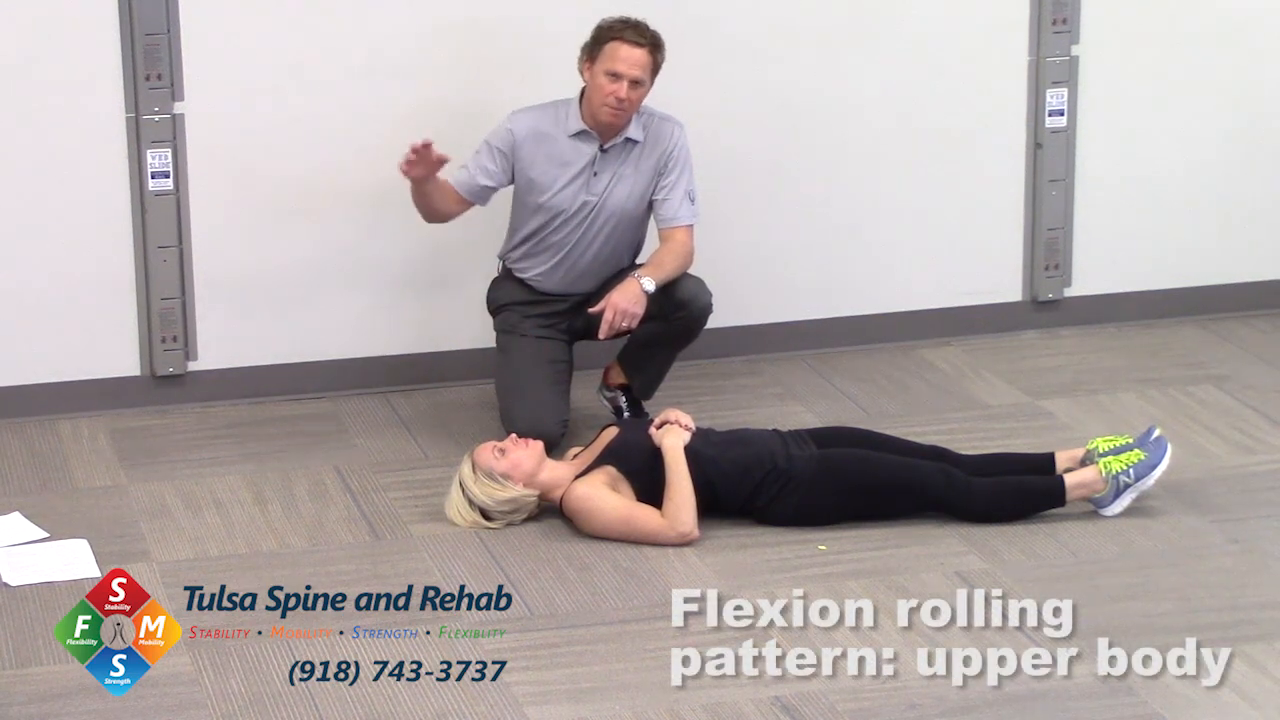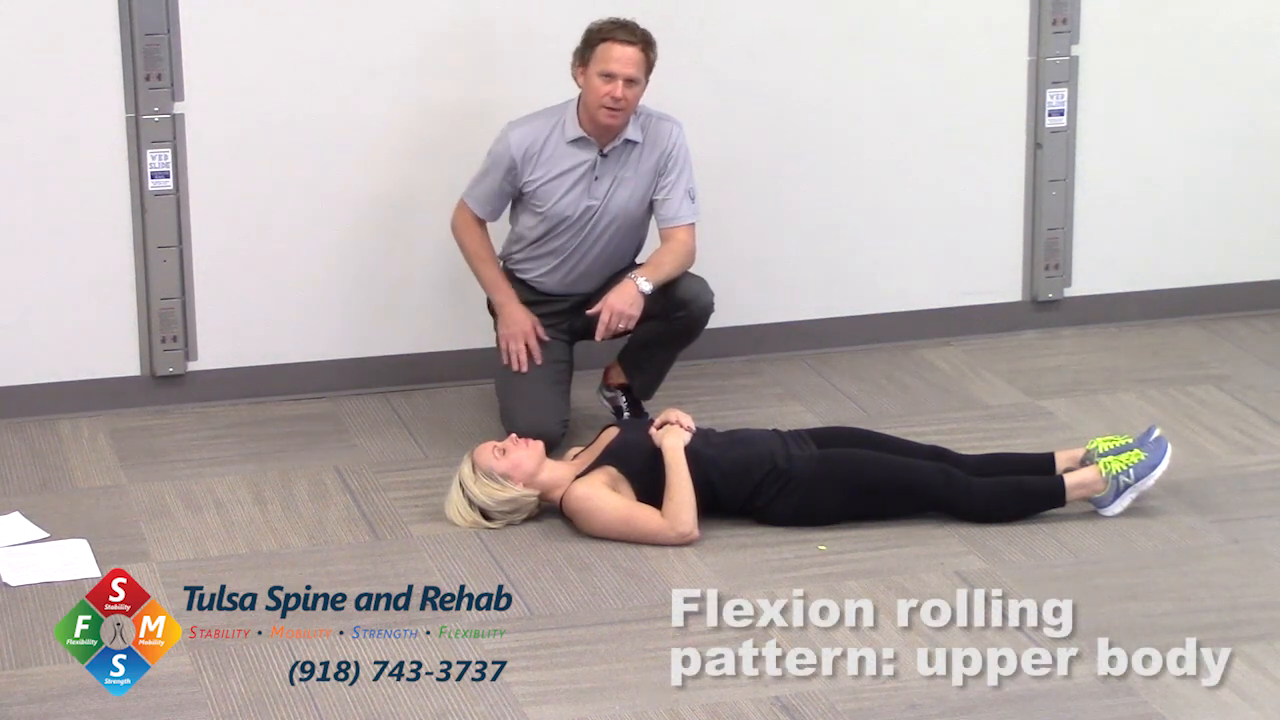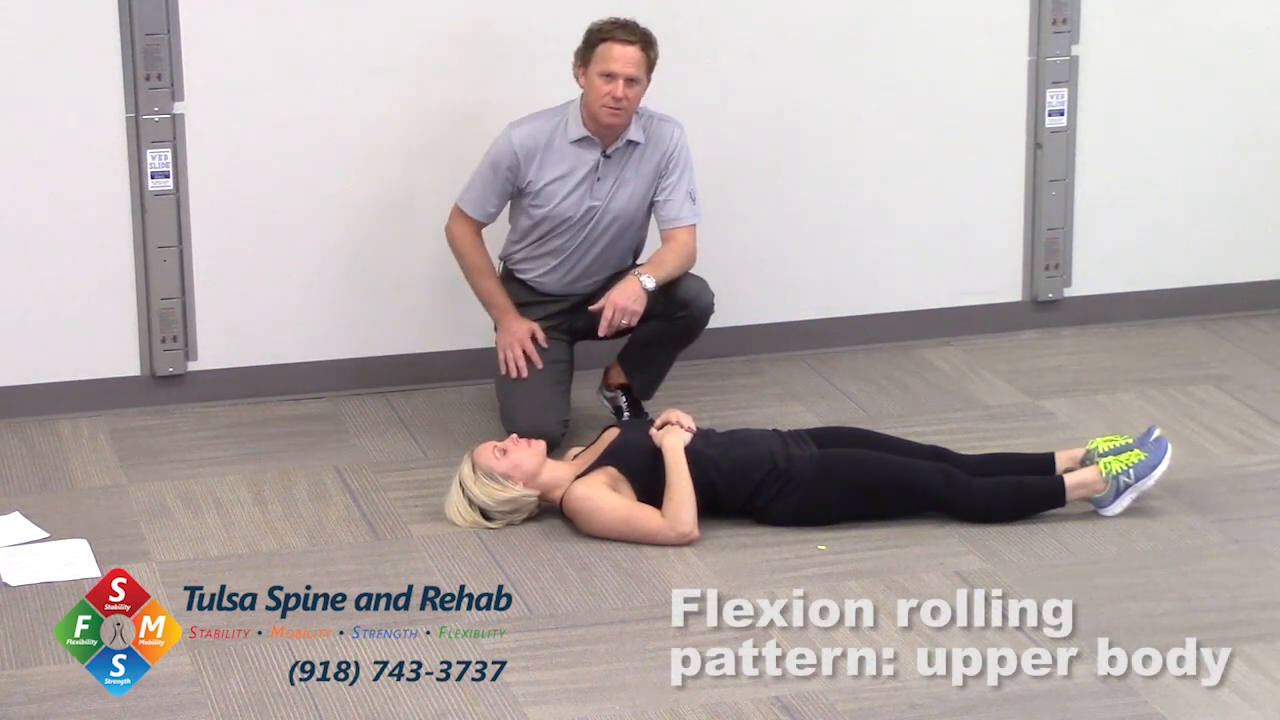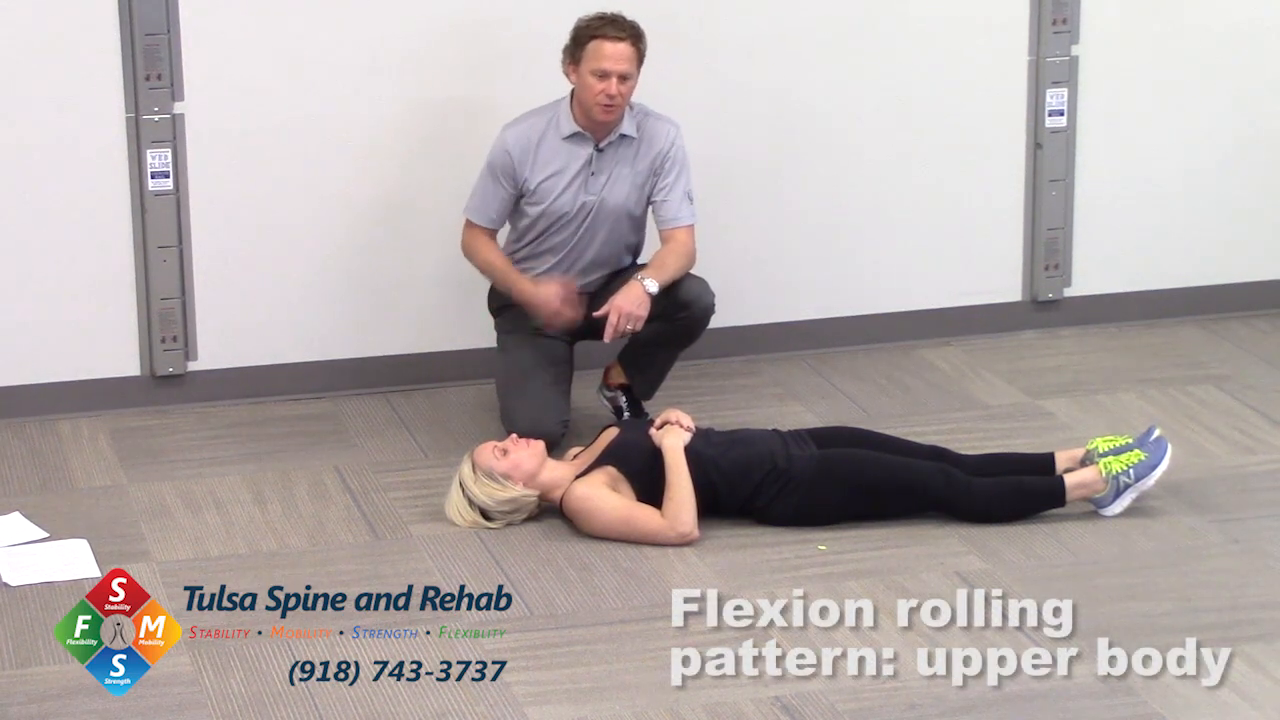
dt=0.5s
person 1, frame 1
left shoulder: (582, 461)
right shoulder: (583, 500)
right elbow: (681, 527)
left wrist: (668, 421)
right wrist: (673, 448)
left hip: (778, 444)
right hip: (781, 489)
left knee: (944, 461)
right knee: (947, 489)
left ankle: (1081, 457)
right ankle: (1096, 484)
person 1, frame 2
left shoulder: (581, 462)
right shoulder: (583, 501)
right elbow: (680, 528)
left wrist: (668, 423)
right wrist: (672, 448)
left hip: (777, 445)
right hip: (781, 490)
left knee: (945, 460)
right knee: (947, 490)
left ankle: (1081, 459)
right ankle: (1095, 485)
person 1, frame 3
left shoulder: (582, 462)
right shoulder: (583, 500)
right elbow: (681, 528)
left wrist: (668, 422)
right wrist: (673, 449)
left hip: (778, 445)
right hip: (782, 489)
left knee: (945, 461)
right knee: (947, 490)
left ankle: (1081, 458)
right ankle: (1096, 484)
person 1, frame 4
left shoulder: (581, 462)
right shoulder: (583, 501)
right elbow: (680, 528)
left wrist: (667, 422)
right wrist: (672, 450)
left hip: (778, 446)
right hip: (780, 490)
left knee: (946, 460)
right knee: (948, 490)
left ankle: (1081, 459)
right ankle: (1096, 486)
person 2, frame 1
left shoulder: (666, 138)
right shoulder: (525, 129)
left elbow: (679, 243)
right elbow: (447, 206)
left wrist: (642, 283)
right wrist: (423, 182)
left hip: (610, 289)
right hip: (530, 299)
left knee: (693, 300)
right knee: (537, 431)
left ankle: (621, 381)
right ankle: (533, 370)
person 2, frame 2
left shoulder: (665, 138)
right shoulder: (523, 140)
left elbow: (681, 242)
right elbow: (467, 220)
left wrist: (638, 284)
right wrist: (507, 306)
left hip: (611, 290)
right hip: (533, 299)
left knee: (694, 298)
right knee: (536, 431)
left ankle: (621, 382)
right ankle: (531, 373)
person 2, frame 3
left shoulder: (667, 139)
right shoulder: (525, 140)
left elbow: (682, 243)
right elbow: (461, 227)
left wrist: (642, 280)
right wrist: (505, 318)
left hip: (612, 290)
right hip: (533, 299)
left knee: (695, 298)
right knee: (537, 431)
left ankle: (622, 382)
right ankle: (531, 373)
person 2, frame 4
left shoulder: (661, 137)
right shoulder: (519, 140)
left elbow: (681, 242)
right elbow: (474, 241)
left wrist: (644, 285)
right wrist: (528, 291)
left hip: (611, 286)
right hip: (531, 299)
left knee: (695, 299)
right knee: (537, 431)
left ankle: (621, 382)
right ankle: (531, 370)
